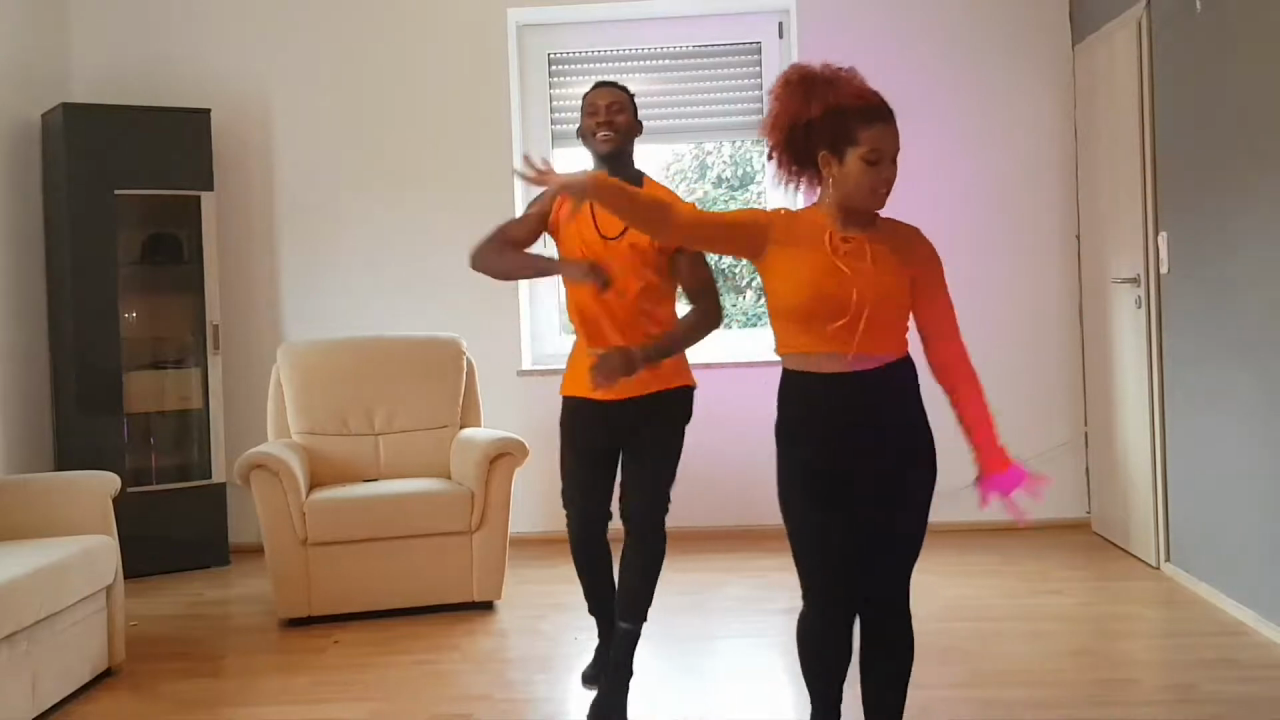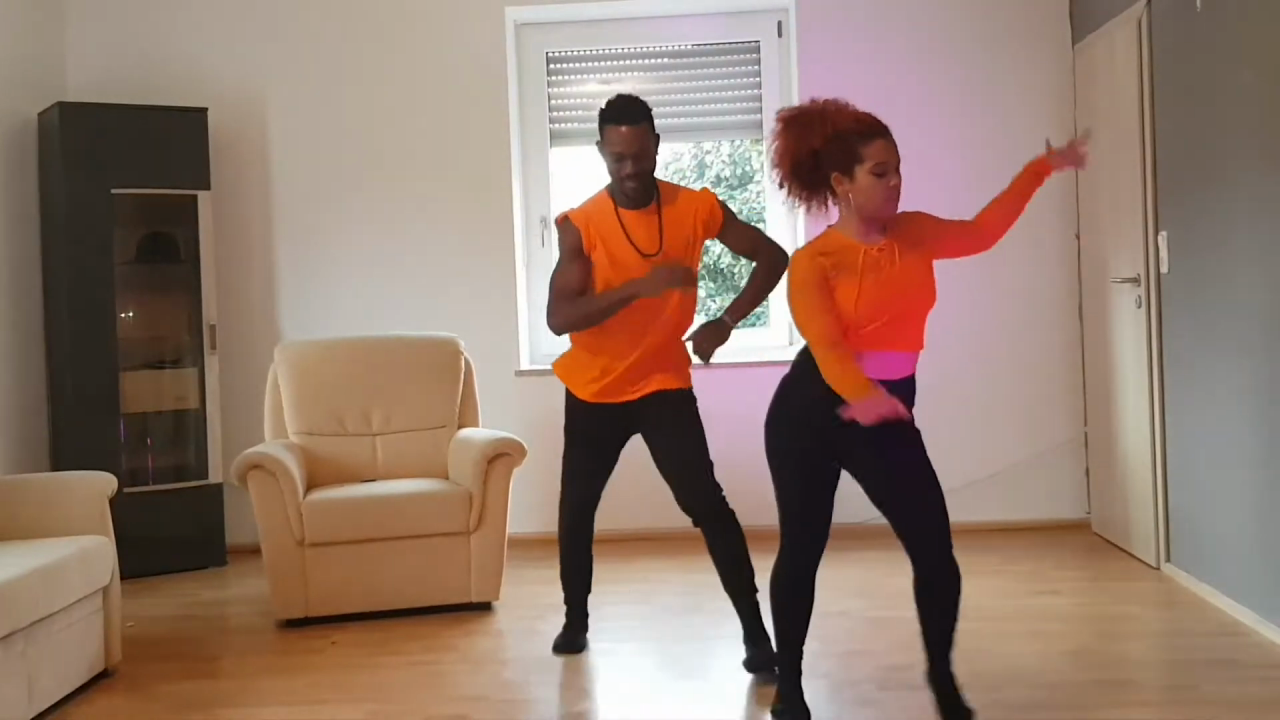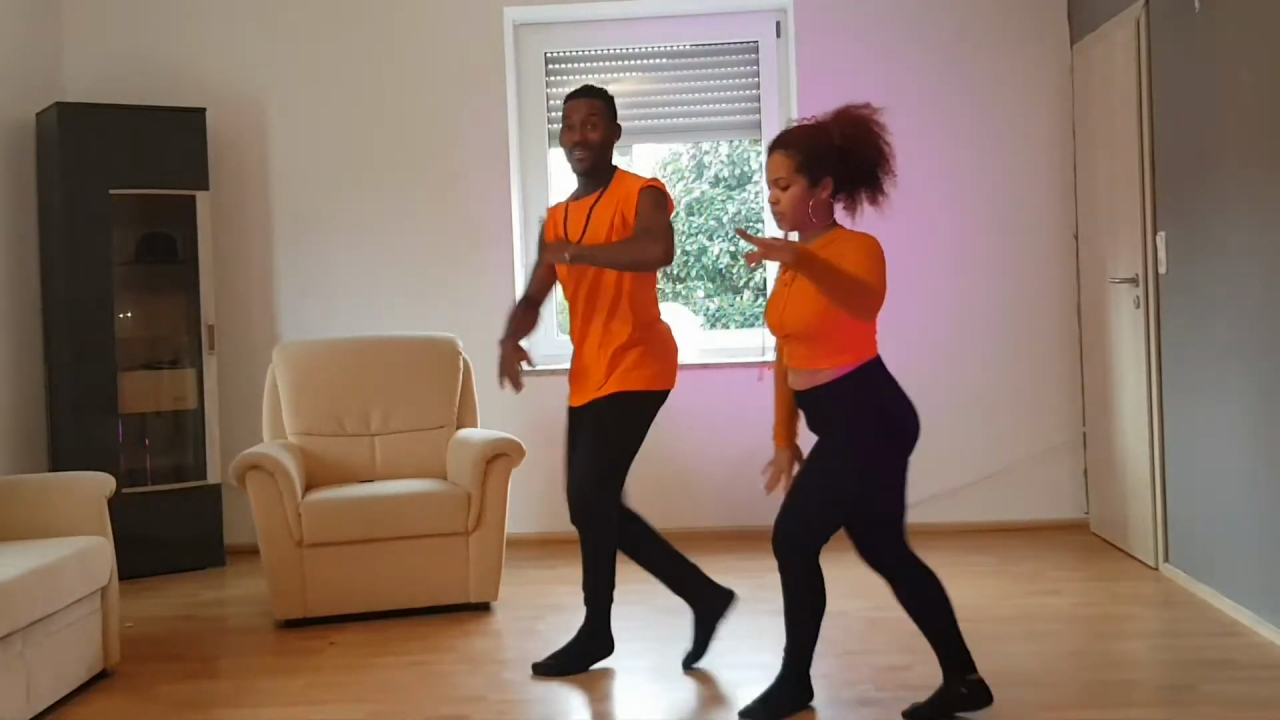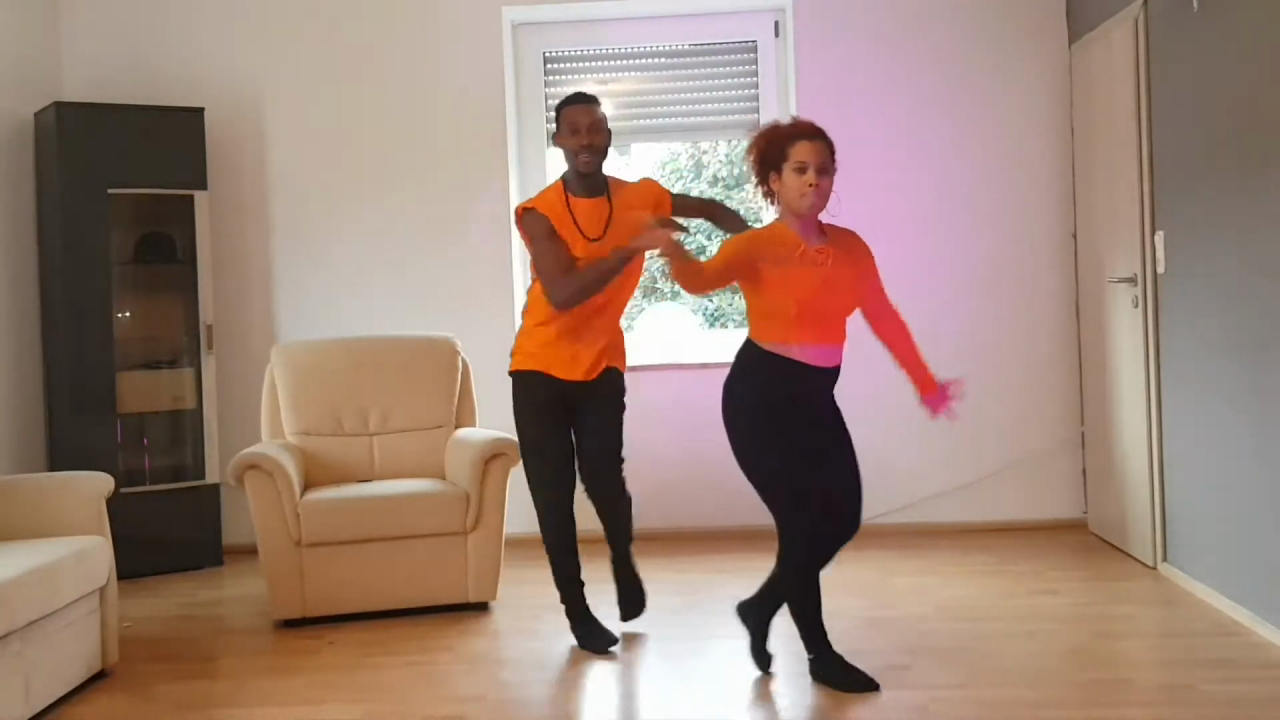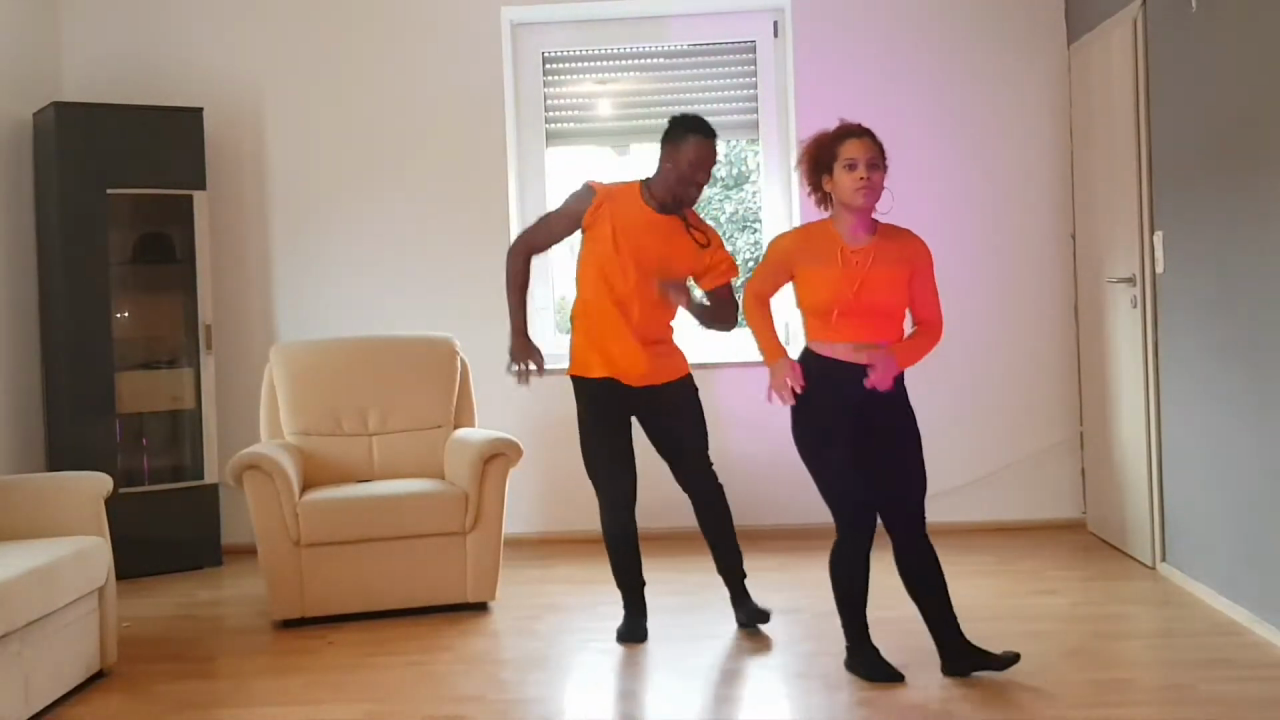
dt=1s
person 1, frame 1
left shoulder: (909, 246)
right shoulder: (774, 234)
left elbow: (949, 355)
right elbow: (673, 222)
left wrist: (990, 457)
right wrist: (593, 186)
left hip: (894, 419)
right hip: (811, 424)
left knee: (886, 600)
right knee: (829, 597)
person 1, frame 2
left shoulder: (915, 234)
right shoulder: (812, 263)
left elbow: (985, 228)
right elbow: (828, 351)
left wrist: (1040, 169)
right wrist: (863, 398)
left hip: (892, 417)
right hip: (814, 414)
left knee: (935, 552)
right knee: (801, 553)
person 1, frame 3
left shoulder: (856, 248)
right shoulder: (797, 263)
left elbow: (863, 303)
right elbow: (788, 357)
left wrist: (795, 260)
right wrist: (785, 442)
left hip: (864, 421)
right hip: (838, 422)
left knee: (794, 539)
right knee: (884, 553)
person 1, frame 4
left shoulder: (848, 246)
right shoulder: (755, 247)
left elbow: (883, 317)
right elbow: (701, 279)
left wrist: (925, 383)
right wrist: (676, 255)
left hip: (813, 398)
right hip: (758, 397)
left knee: (841, 519)
right knee: (802, 525)
left ankle: (763, 607)
right ankle: (820, 654)
person 1, frame 5
left shoulder: (910, 248)
right shoulder: (800, 245)
left elbow: (930, 326)
right elbow: (755, 293)
left wrist: (895, 358)
right wrist: (776, 359)
left hip: (886, 397)
right hip: (823, 396)
left knee: (909, 525)
right knee: (856, 523)
left ankle: (954, 647)
right ankle: (858, 648)
person 2, frame 1
left shoulder: (675, 212)
right shoulder: (558, 201)
left elbow: (709, 310)
right elbow: (485, 257)
left wrist: (639, 356)
right wrist: (559, 264)
left hip: (661, 383)
right hip: (588, 386)
left knee: (643, 514)
right knee: (584, 519)
left ankle: (622, 661)
right ankle: (607, 632)
person 2, frame 2
left shoulder: (697, 207)
right shoulder: (578, 224)
left elbow: (774, 259)
right elbow: (559, 317)
left wrist: (724, 322)
right wrist: (640, 285)
left hip: (665, 383)
right hip: (593, 388)
left knee: (704, 500)
right knee: (577, 506)
left ankle: (754, 628)
right ankle: (576, 616)
person 2, frame 3
left shoulder: (643, 194)
right shoulder: (556, 219)
left elbow: (658, 252)
right elbow: (535, 297)
left wrist: (578, 251)
right wrist: (511, 339)
left hip: (635, 373)
right hip: (593, 376)
left knee: (589, 498)
right knee: (592, 501)
left ankle: (594, 633)
right ankle: (703, 596)
person 2, frame 4
left shoulder: (642, 195)
right shoulder: (538, 214)
left elbow: (708, 209)
right elbow: (562, 295)
left wrist: (741, 235)
right wrist: (633, 246)
left hip: (599, 365)
right hip: (538, 363)
left knee: (603, 479)
right knee: (551, 488)
left ankle: (623, 564)
right ankle: (576, 609)
person 2, frame 5
left shoulder: (704, 240)
right shoulder: (597, 201)
left elbow: (726, 316)
right elbow: (521, 251)
left wrist: (694, 304)
right wrist: (519, 333)
left hip: (665, 374)
right hip: (598, 373)
left knee: (701, 482)
right knee: (615, 494)
left ankle: (739, 594)
right ankle: (633, 606)
